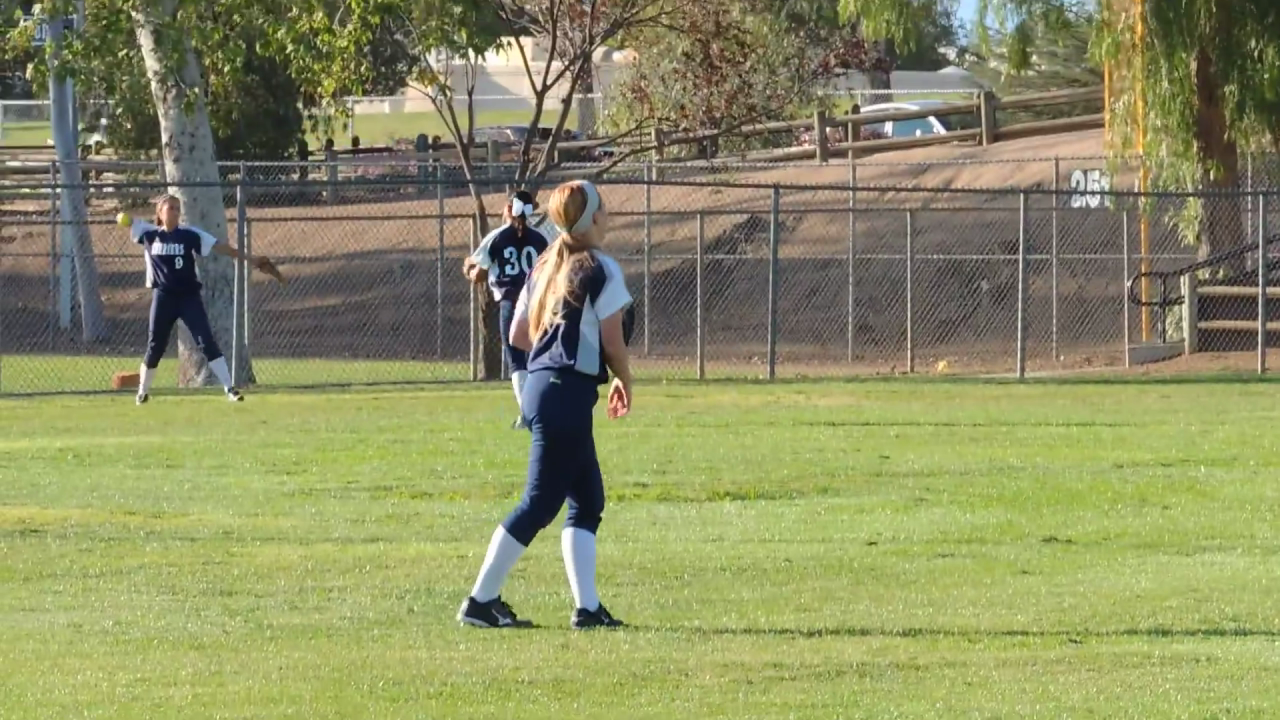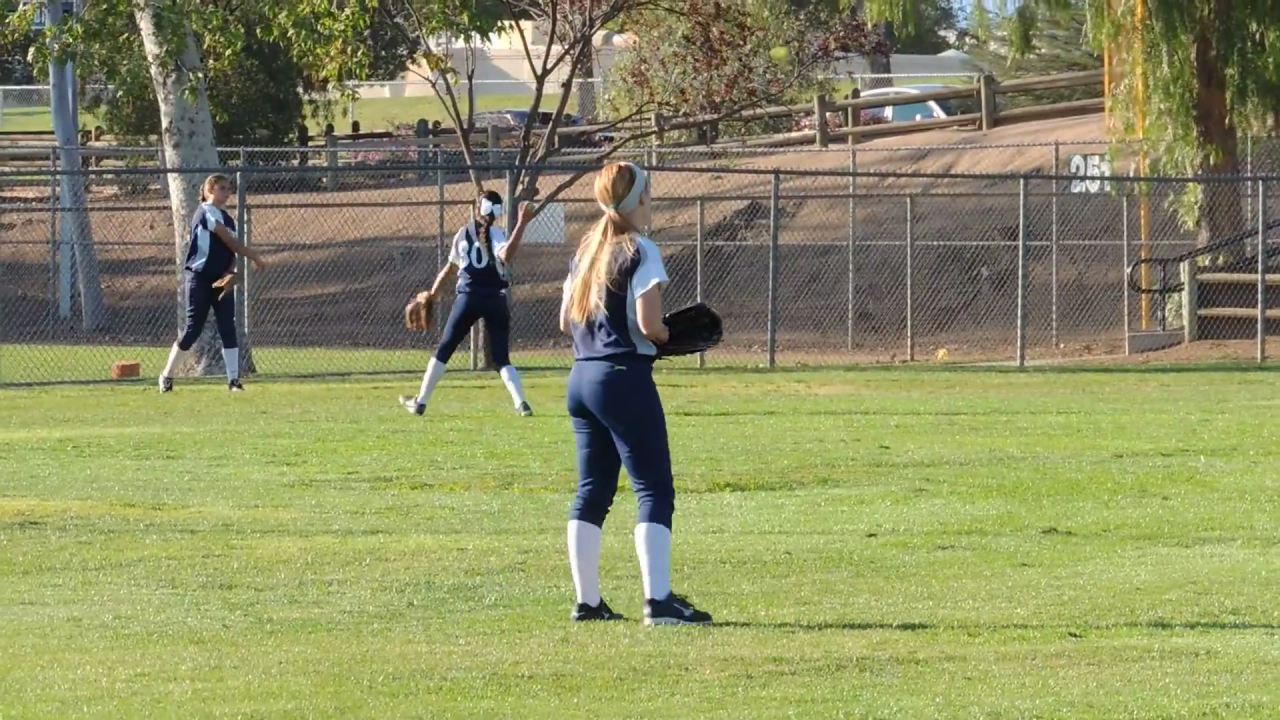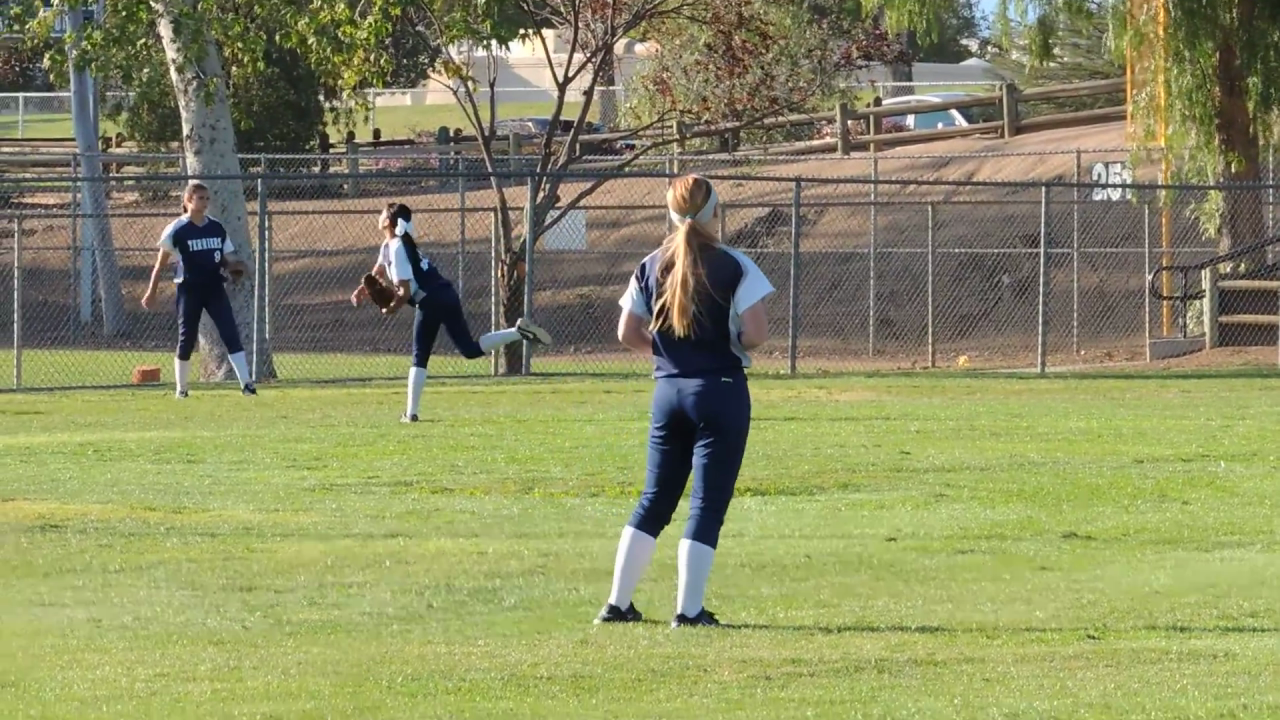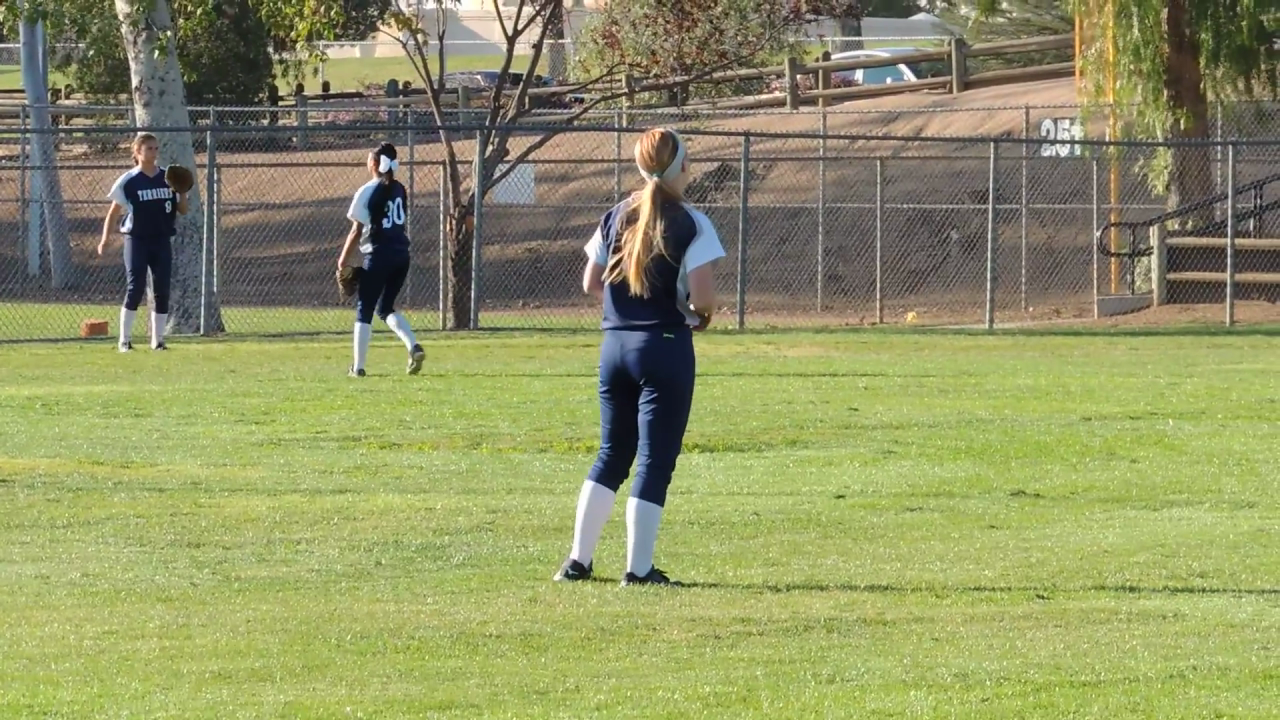
dt=0.7s
person 1, frame 1
left shoulder: (545, 266)
right shoulder: (602, 268)
left elbow: (518, 335)
right elbow: (613, 344)
right wrist: (623, 379)
left hip: (540, 387)
right hip: (567, 393)
left knee: (588, 501)
right knee: (541, 502)
left ankle: (587, 608)
right ankle: (481, 600)
person 1, frame 2
left shoulder: (588, 249)
right shoulder: (640, 250)
left elbow: (566, 321)
right elbow: (648, 324)
right wrist: (666, 336)
left hip: (581, 378)
right hip: (624, 379)
left knee: (593, 490)
right knee: (654, 489)
left ankle: (587, 600)
right ankle: (658, 598)
person 1, frame 3
left shoulder: (651, 266)
right shoulder: (733, 265)
left elbow: (628, 334)
right elbow: (757, 334)
right wrist: (731, 344)
left hip: (668, 393)
right hip: (720, 392)
left knee: (655, 499)
right knee: (708, 504)
left ankle: (617, 603)
right ankle: (688, 610)
person 1, frame 4
left shoulder: (616, 216)
right shoulder: (690, 223)
left elbow: (591, 283)
right elbow: (702, 298)
right wrist: (703, 310)
left hip: (615, 345)
right hip: (664, 349)
left knee: (612, 453)
right knee: (655, 460)
left ankle: (578, 560)
right ankle: (639, 570)
person 2, frame 1
left shoulder: (495, 238)
right shoulder: (539, 239)
left elbow: (478, 277)
left wrist: (472, 269)
left hip: (511, 303)
left knee: (515, 361)
person 2, frame 2
left shoulder: (462, 233)
right shoulder: (495, 234)
left elbow: (450, 268)
right elbow: (506, 257)
left wrist: (431, 293)
right wrist: (522, 224)
left hip: (468, 299)
right hip: (495, 301)
left knee: (444, 350)
right knee: (501, 358)
left ankle: (420, 402)
right ankle: (521, 403)
person 2, frame 3
left shoulder: (397, 249)
right shoulder: (389, 246)
left elbow: (405, 291)
right elbow: (379, 274)
left wrist: (391, 307)
right wrist: (361, 291)
left hip: (432, 302)
right hip: (447, 296)
left knee: (420, 357)
right knee: (470, 348)
left ankle: (411, 413)
right ankle: (519, 330)
person 2, frame 4
left shoulder: (367, 192)
right shoulder: (400, 189)
left elbow: (357, 231)
left wrist: (343, 260)
left hip: (378, 257)
right hip: (402, 256)
left knee: (364, 310)
right knee: (386, 308)
left ankle: (359, 366)
right ankle: (413, 347)
person 3, frame 1
left shoulder: (192, 234)
right shoulder: (149, 234)
left elbow: (223, 248)
right elbow: (126, 222)
left wrist: (252, 260)
right wrist: (123, 218)
left hip: (190, 296)
right hip: (163, 297)
left knee: (206, 342)
right knee: (155, 347)
left ankle: (231, 388)
right ankle: (143, 392)
person 3, frame 2
left shoulder: (227, 218)
right shoulder: (207, 211)
right elbow: (228, 240)
left wrist: (230, 272)
right wrist: (255, 257)
left hip: (220, 281)
right hip: (199, 279)
left knee: (228, 329)
right knee: (193, 330)
left ankle: (233, 380)
right ankle: (167, 375)
person 3, frame 3
left shoulder: (217, 228)
right shoulder: (176, 230)
left elbow: (226, 258)
right elbow: (162, 262)
left wrist: (235, 266)
right wrist: (151, 290)
left hip: (215, 287)
right hip: (188, 290)
left knee: (231, 333)
right knee: (187, 339)
left ankle: (246, 383)
right ankle: (181, 388)
person 3, frame 4
left shoulder: (169, 177)
right shoulder: (128, 181)
left elbow: (183, 210)
right elbow: (114, 212)
left wrist: (182, 192)
right wrist: (105, 239)
left hip: (162, 241)
right hip: (136, 240)
left knee: (162, 291)
right knee: (135, 289)
left ankle: (158, 340)
right ankle: (124, 340)
